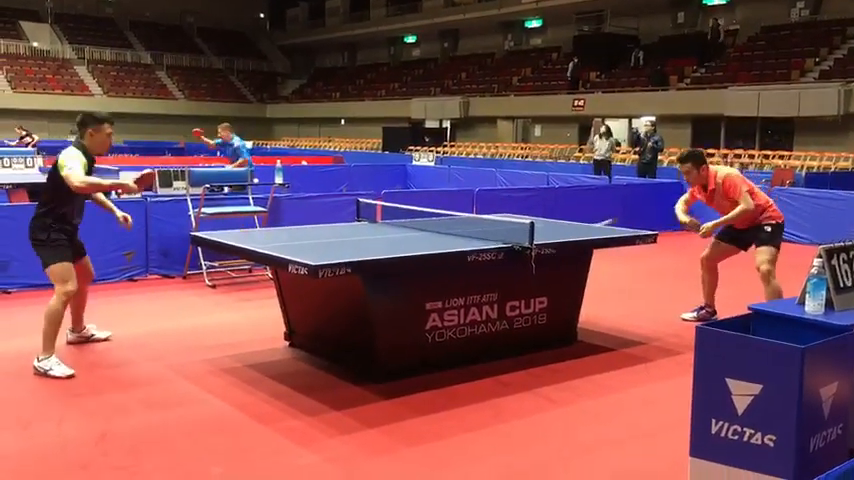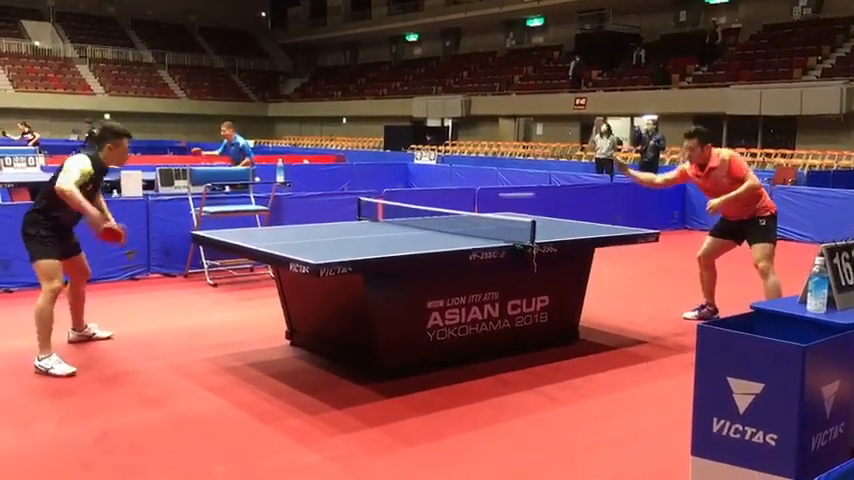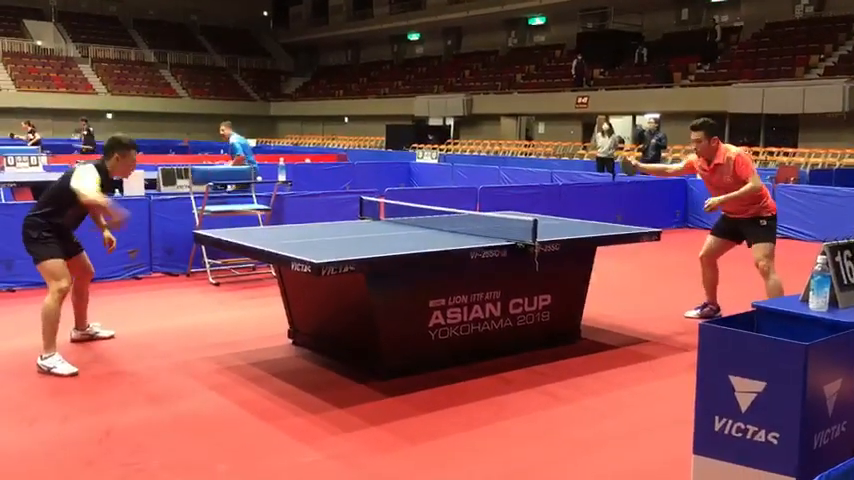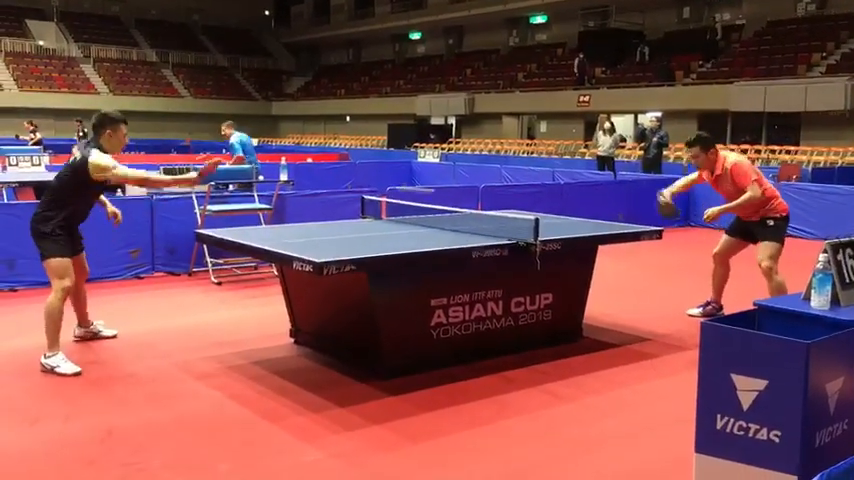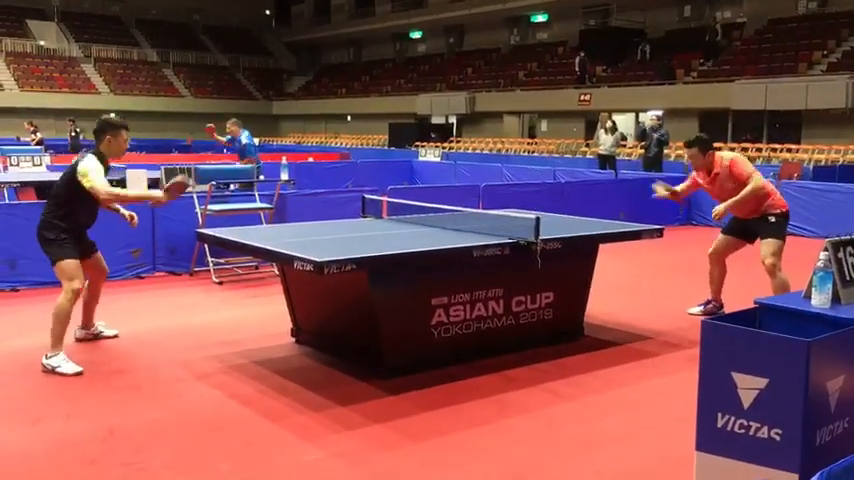
dt=0.2s
person 1, frame 1
left shoulder: (86, 158)
right shoulder: (72, 156)
left elbow: (93, 191)
right elbow: (78, 184)
left wrist: (116, 211)
right wrist: (118, 185)
left hip: (65, 230)
right hip: (47, 231)
left knee: (86, 278)
right knee: (66, 289)
left ankle: (78, 330)
right ankle: (45, 358)
person 1, frame 2
left shoulder: (99, 168)
right shoulder: (82, 163)
left elbow: (94, 195)
right elbow: (64, 188)
left wrist: (109, 220)
right wrist: (94, 217)
left hip: (61, 227)
right hip: (39, 228)
left knee: (81, 275)
right knee: (53, 286)
left ankle: (79, 329)
right ankle: (44, 357)
person 1, frame 3
left shoulder: (104, 176)
right shoulder: (89, 172)
right elbow: (90, 200)
left wrist: (104, 229)
right wrist: (115, 216)
left hip: (59, 230)
right hip: (42, 230)
left knee: (86, 276)
right knee: (61, 286)
left ankle: (82, 328)
right ankle: (48, 357)
person 1, frame 4
left shoulder: (89, 151)
right shoulder: (96, 159)
right elbow: (140, 179)
left wrist: (107, 204)
right wrist: (189, 178)
left hip: (64, 224)
right hip: (49, 226)
left knee: (80, 276)
right knee: (63, 285)
left ankle: (84, 326)
right ankle: (51, 355)
person 1, frame 5
left shoulder: (97, 162)
right shoulder: (88, 163)
right elbow: (105, 194)
left wrist: (121, 211)
right wrist: (152, 196)
left hip: (75, 231)
right hip: (55, 231)
left knee: (99, 275)
right knee: (74, 287)
left ankle: (86, 328)
right ankle: (53, 356)
person 2, frame 1
left shoulder: (726, 177)
right shoulder: (697, 186)
left elbow: (748, 207)
right elbow: (683, 202)
left wrist: (715, 224)
right wrist: (682, 217)
left hip: (765, 220)
right hip: (740, 224)
left knee: (764, 269)
right knee: (707, 260)
right ankle: (708, 309)
person 2, frame 2
left shoulder: (728, 158)
right shoulder: (690, 169)
left elbow: (754, 183)
right elbow: (659, 181)
left wrist: (724, 200)
right wrist: (629, 172)
left hip: (759, 214)
right hip: (732, 217)
left knee: (763, 266)
right knee: (704, 257)
right ankle: (710, 308)
person 2, frame 3
left shoulder: (735, 155)
right shoulder: (697, 160)
left elbow: (755, 186)
right elbow: (670, 169)
left wrist: (722, 200)
right wrist: (639, 166)
left hip: (759, 213)
right hip: (732, 215)
left knee: (764, 266)
right knee: (706, 257)
right ankle: (712, 306)
person 2, frame 4
left shoulder: (734, 163)
right shoulder: (707, 169)
left elbow: (754, 195)
right elbow: (688, 180)
left wrist: (720, 210)
right wrist: (668, 192)
left hip: (771, 213)
right hip: (747, 216)
left knee: (767, 266)
right knee: (719, 256)
right ankle: (714, 306)
person 2, frame 5
left shoulder: (731, 161)
right shoulder: (700, 175)
left elbow: (758, 185)
right elbow: (679, 192)
left wrist: (728, 205)
right wrist: (665, 191)
left hip: (771, 211)
right hip: (746, 216)
left knee: (770, 263)
right knee: (715, 255)
right ankle: (715, 303)
